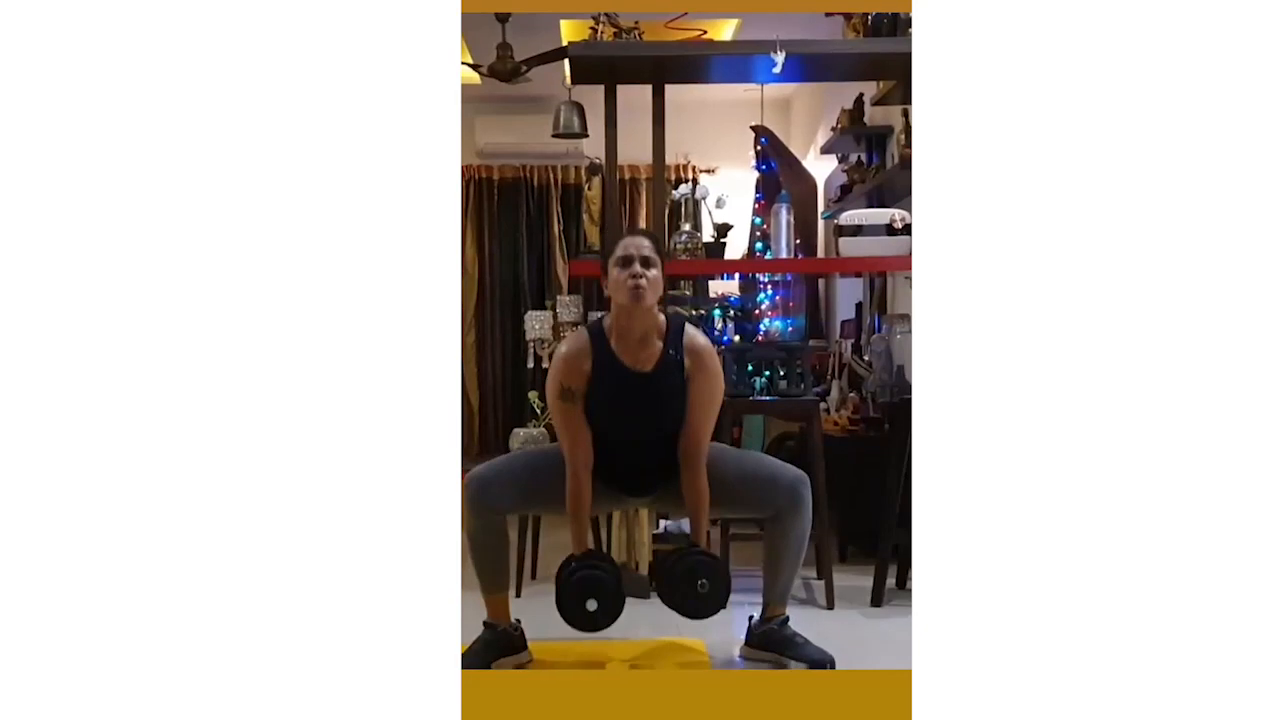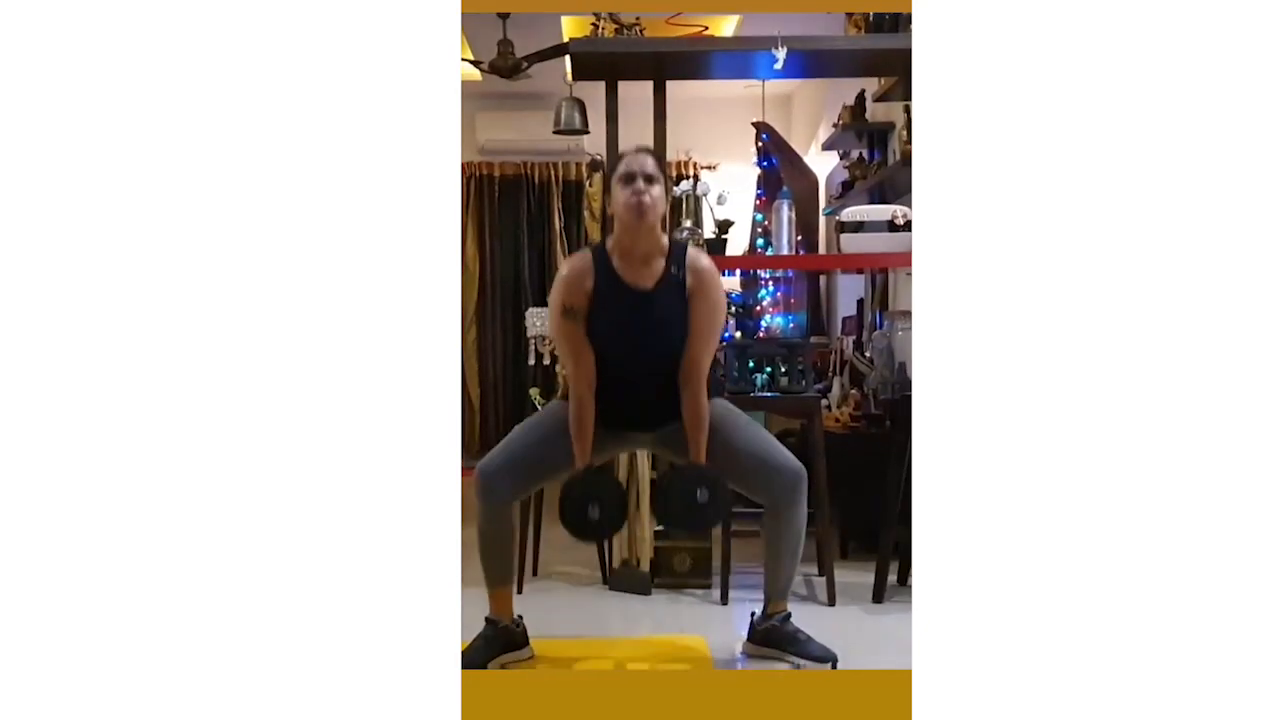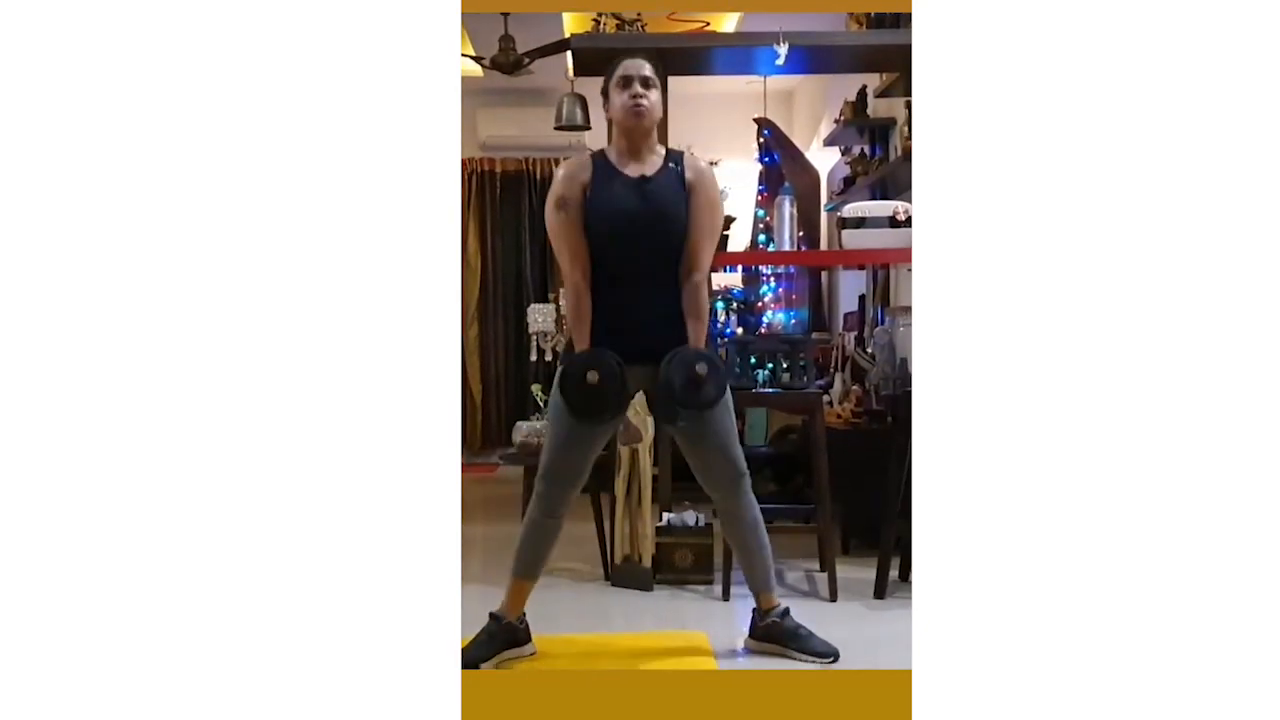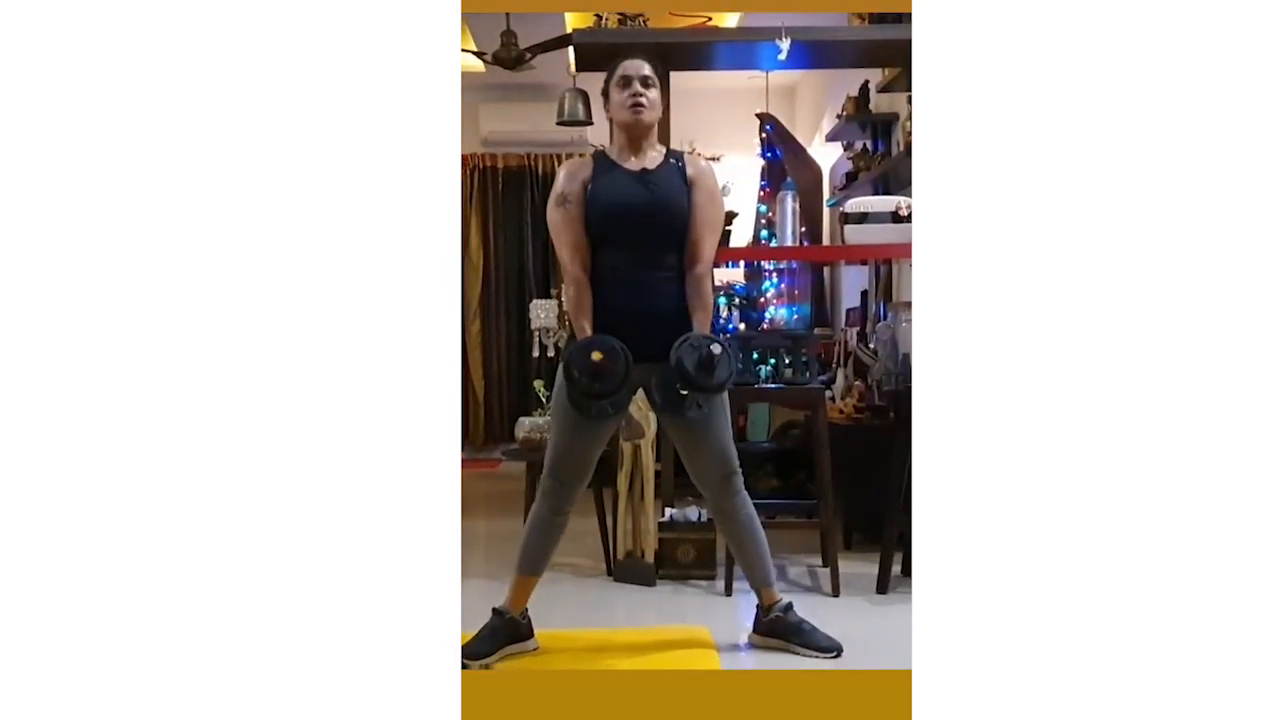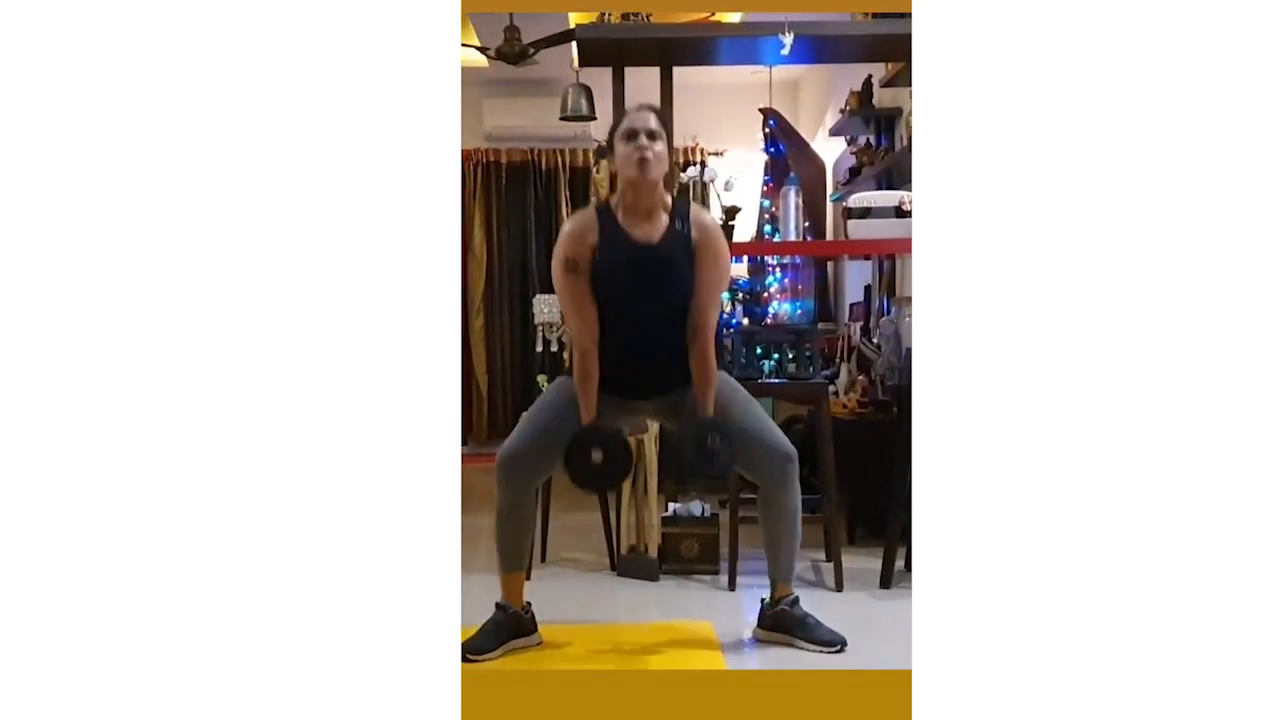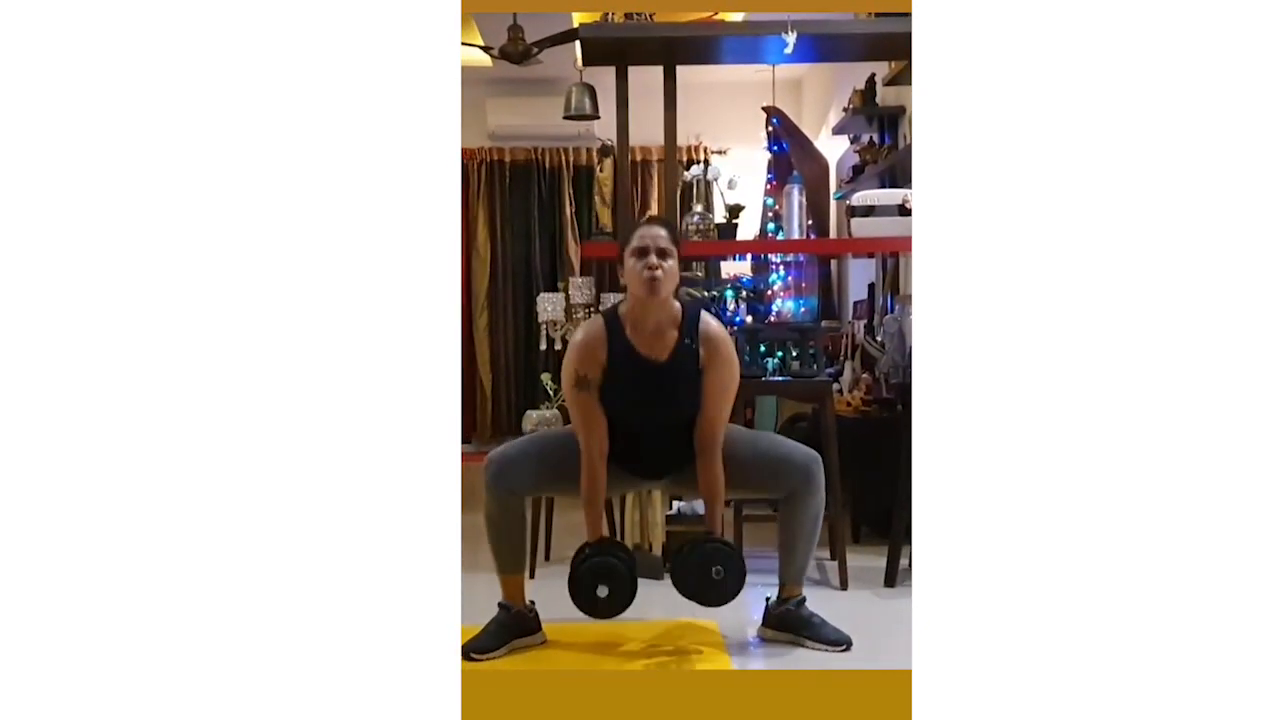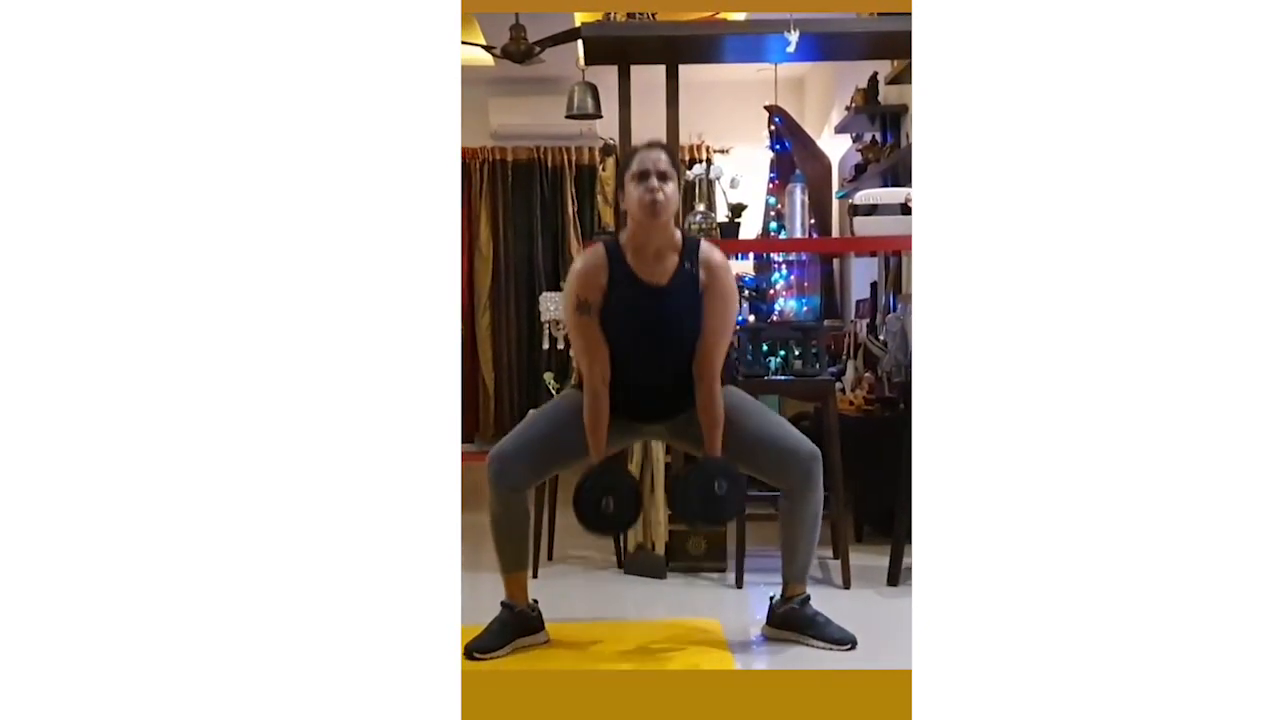
dt=0.4s
person 1, frame 1
left shoulder: (696, 351)
right shoulder: (576, 355)
left elbow: (694, 456)
right elbow: (578, 464)
left wrist: (700, 545)
right wrist: (581, 552)
left hip: (671, 473)
right hip: (600, 473)
left knee: (793, 491)
right knee: (481, 492)
left ankle: (770, 627)
right ankle: (502, 632)
person 1, frame 2
left shoulder: (698, 270)
right shoulder: (580, 274)
left elbow: (695, 373)
right elbow: (581, 380)
left wrist: (698, 467)
right wrist: (582, 469)
left hip: (677, 411)
right hip: (602, 413)
left knee: (787, 479)
right knee: (493, 479)
left ankle: (773, 624)
right ankle: (502, 628)
person 1, frame 3
left shoulder: (694, 175)
right shoulder: (576, 177)
left elbow: (698, 274)
right elbow: (574, 278)
left wrist: (695, 357)
right wrist: (583, 359)
left hip: (676, 352)
right hip: (603, 353)
left knee: (731, 481)
right knee: (553, 485)
left ankle: (771, 619)
right ankle: (509, 624)
person 1, frame 4
left shoulder: (694, 173)
right shoulder: (578, 176)
left elbow: (700, 268)
right elbow: (575, 272)
left hip: (678, 347)
left knee: (722, 478)
right knee: (561, 482)
left ankle: (774, 614)
right ankle: (511, 620)
person 1, frame 5
left shoulder: (701, 230)
right shoulder: (582, 234)
left elbow: (702, 336)
right elbow: (585, 344)
left wrist: (704, 421)
right wrist: (587, 429)
left hip: (681, 382)
right hip: (608, 383)
left knee: (779, 461)
right knee: (514, 464)
left ankle: (781, 609)
right ankle: (514, 616)
person 1, frame 6
left shoulder: (711, 339)
right shoulder: (591, 343)
left elbow: (710, 447)
right elbow: (593, 455)
left wrist: (715, 534)
right wrist: (595, 541)
left hip: (687, 455)
right hip: (617, 457)
left knee: (806, 470)
right knee: (501, 473)
left ankle: (787, 607)
right ankle: (517, 614)
person 1, frame 7
left shoulder: (711, 266)
right shoulder: (593, 267)
left elbow: (709, 368)
right elbow: (595, 372)
left wrist: (714, 461)
right wrist: (598, 461)
left hip: (689, 401)
right hip: (613, 404)
left knee: (802, 462)
right knee: (505, 466)
left ankle: (792, 607)
right ankle: (518, 614)
